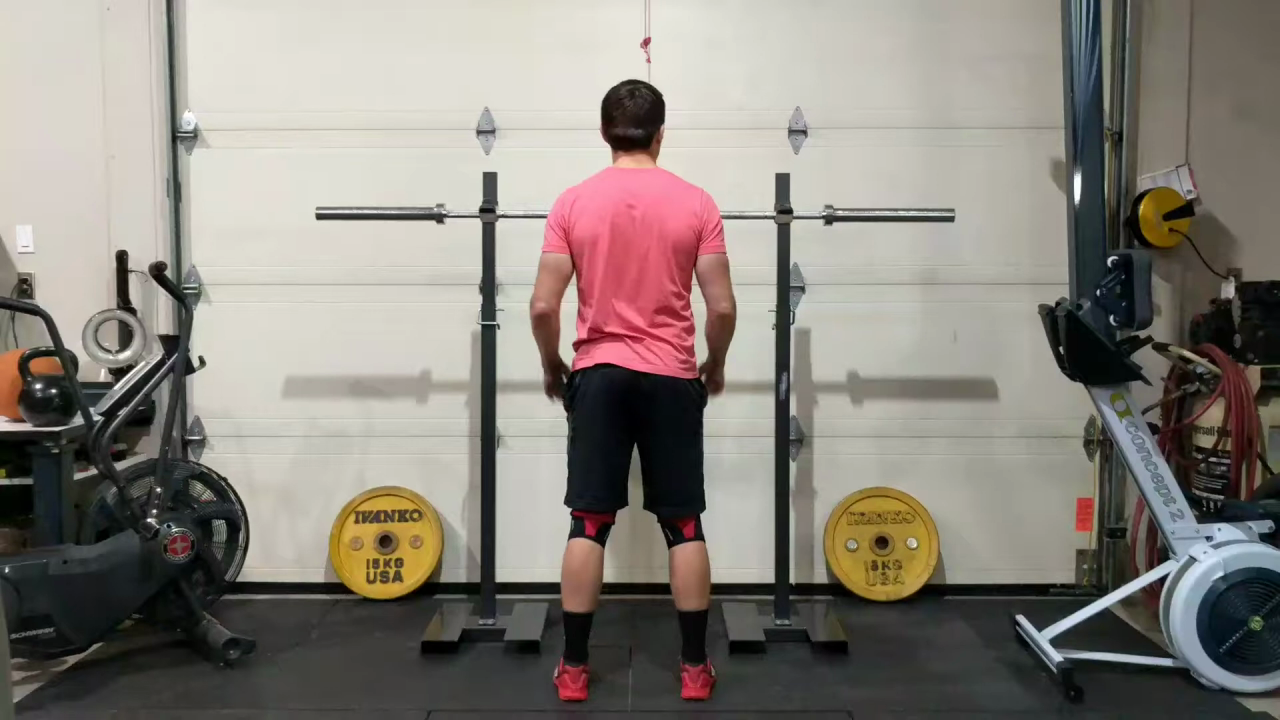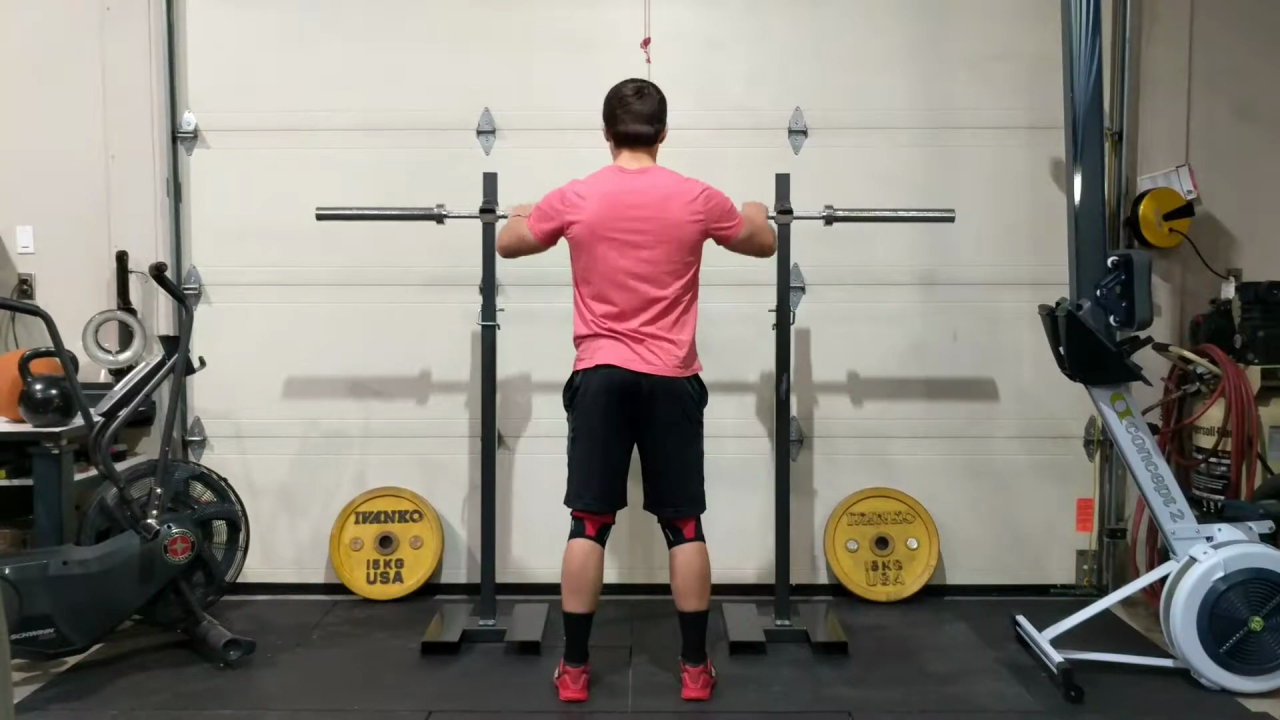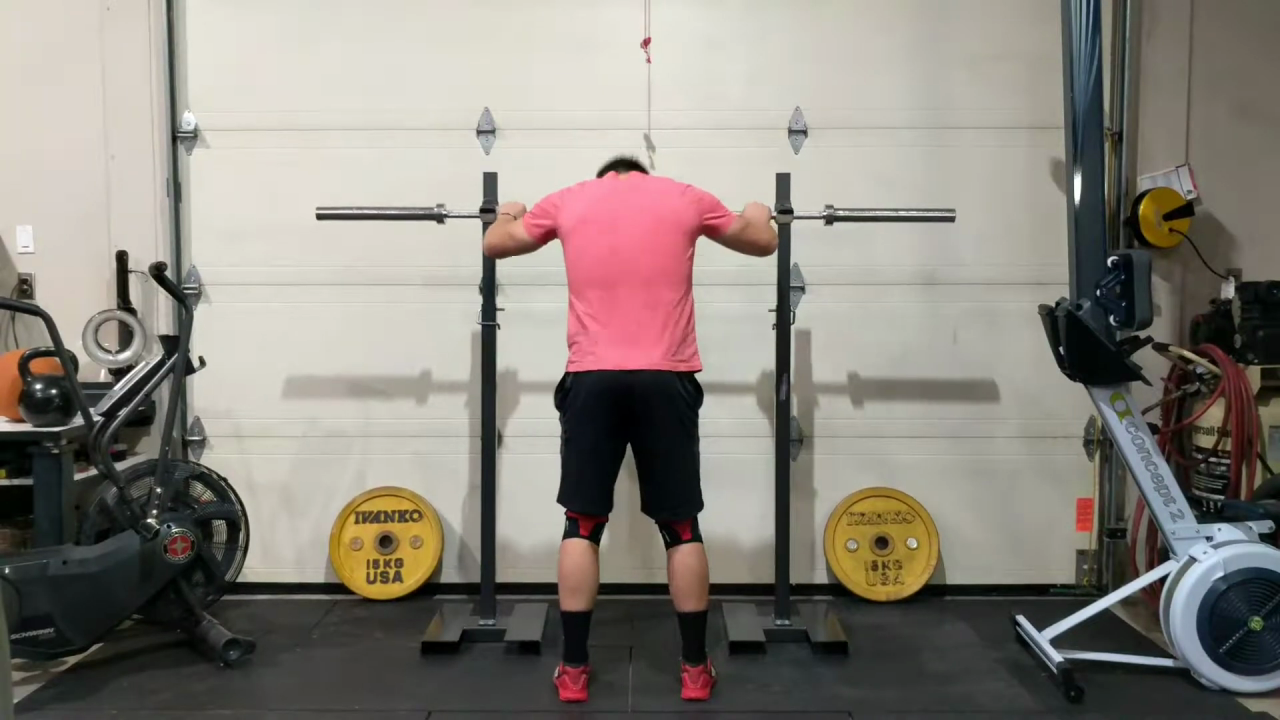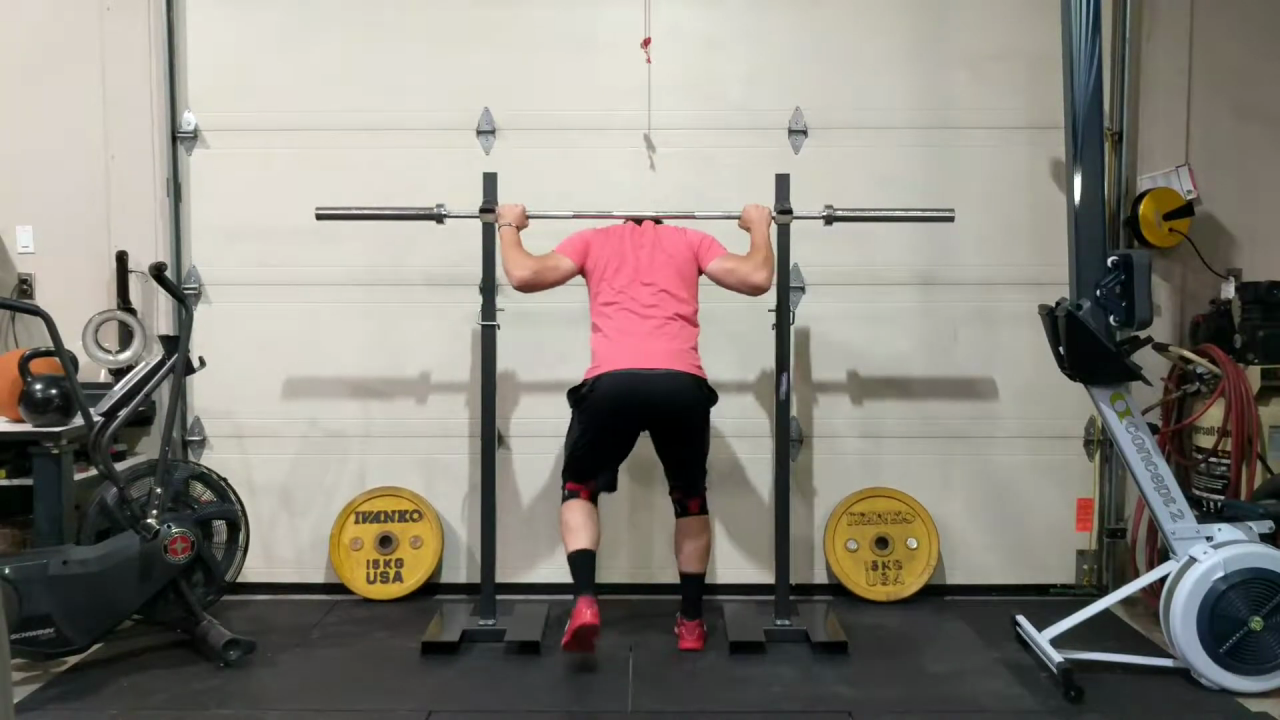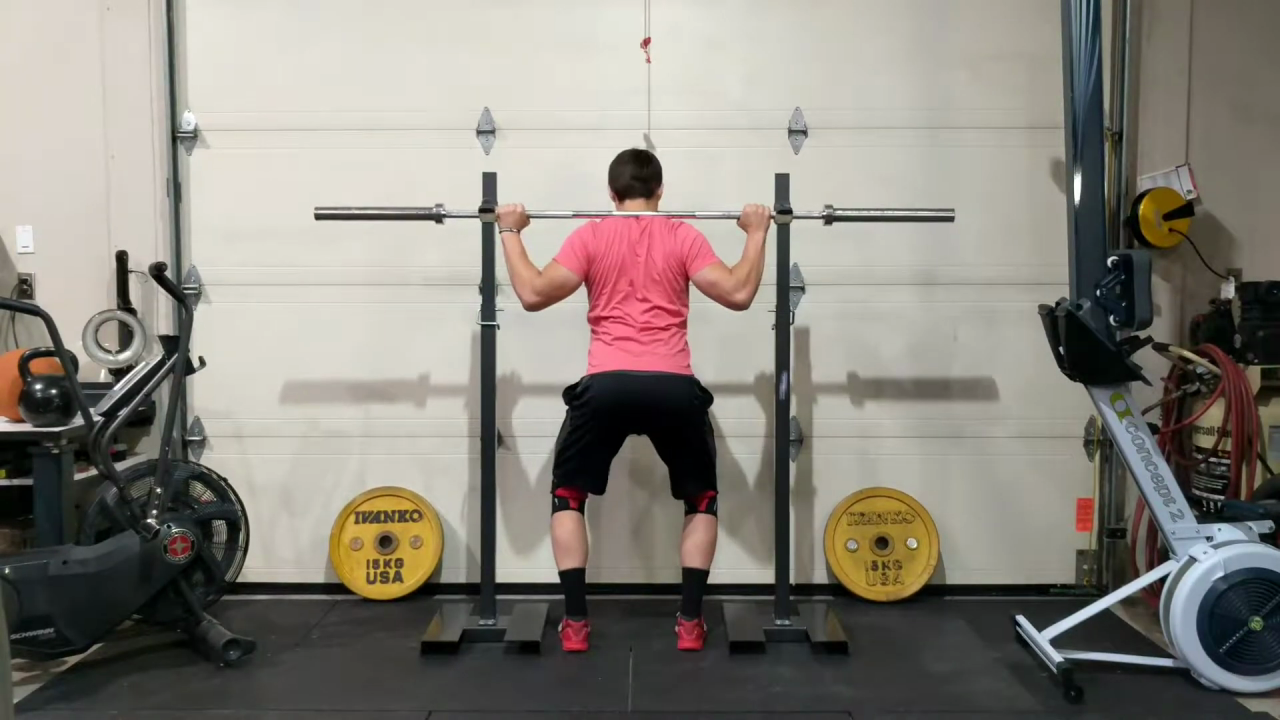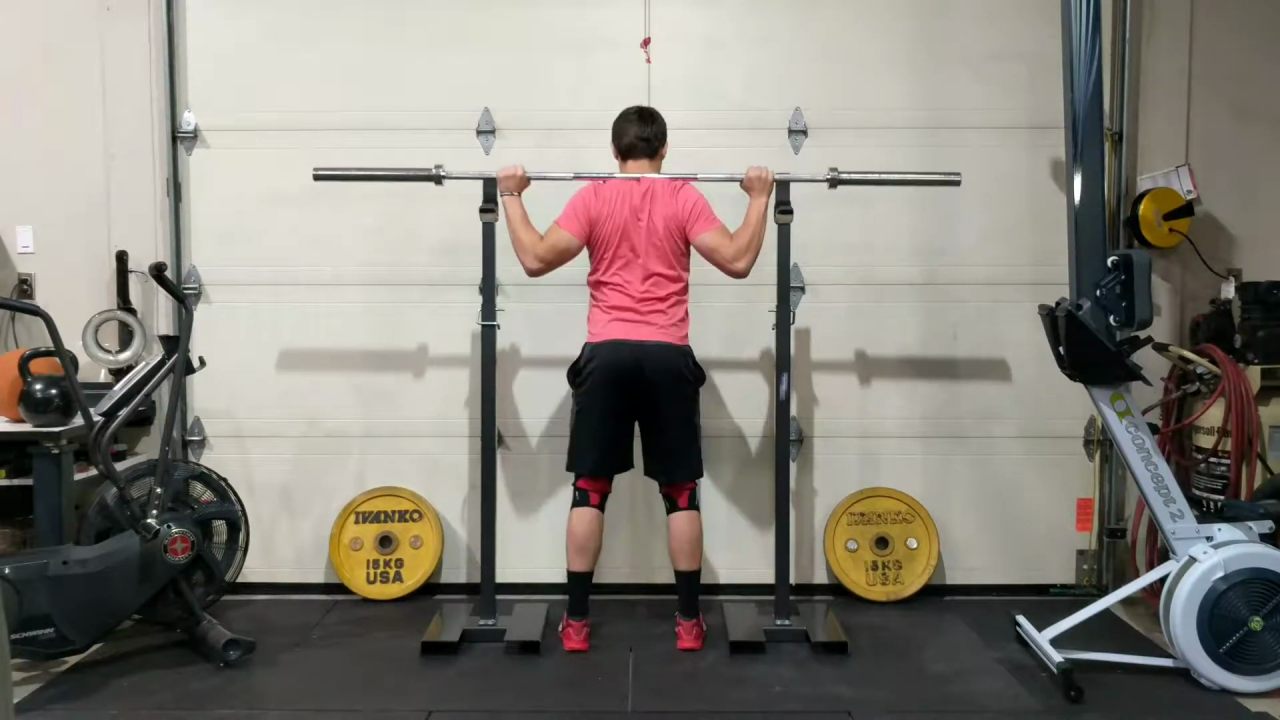
dt=0.7s
person 1, frame 1
left shoulder: (574, 203)
right shoulder: (695, 204)
left elbow: (543, 306)
right elbow: (722, 306)
left wrist: (553, 367)
right wrist: (714, 366)
left hip: (599, 377)
right hip: (671, 380)
left knee: (588, 524)
right knee: (683, 525)
left ankle: (573, 668)
right ankle: (695, 667)
person 1, frame 2
left shoulder: (574, 198)
right shoulder: (696, 199)
left elbow: (508, 244)
right elbow: (764, 242)
left wrist: (518, 215)
right wrist: (756, 212)
left hip: (600, 378)
right hip: (671, 383)
left knee: (588, 524)
right knee: (684, 526)
left ankle: (574, 668)
right ankle: (695, 667)
person 1, frame 3
left shoulder: (570, 199)
right shoulder: (685, 198)
left elbow: (495, 244)
right elbow: (762, 242)
left wrist: (507, 216)
right wrist: (757, 216)
left hip: (591, 379)
right hip: (667, 379)
left knee: (582, 526)
right knee: (681, 527)
left ankle: (573, 669)
right ankle: (694, 668)
person 1, frame 4
left shoulder: (592, 240)
right shoulder: (690, 239)
left elbow: (523, 277)
right elbow: (757, 279)
left wrist: (508, 227)
right wrist: (760, 229)
left hip: (613, 383)
right hip: (682, 384)
left knee: (579, 489)
right knee: (690, 500)
left ankle: (584, 601)
right ankle: (691, 622)
person 1, frame 5
left shoulder: (589, 237)
right shoulder: (683, 237)
left elbow: (533, 295)
right elbow: (738, 294)
left wrist: (510, 231)
right wrist: (757, 232)
left hip: (606, 386)
right hip: (673, 388)
left knee: (567, 497)
right knee: (701, 500)
left ankle: (575, 622)
right ankle: (690, 621)
person 1, frame 6
left shoulder: (592, 198)
right shoulder: (685, 198)
left elbow: (535, 259)
right elbow: (738, 261)
left wrist: (511, 196)
right wrist: (759, 198)
left hip: (607, 356)
right hip: (668, 358)
left knee: (590, 489)
right knee: (680, 492)
left ankle: (577, 621)
right ankle: (689, 621)
